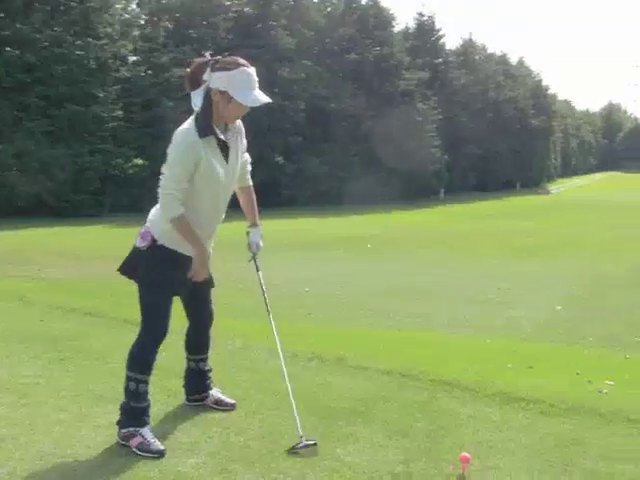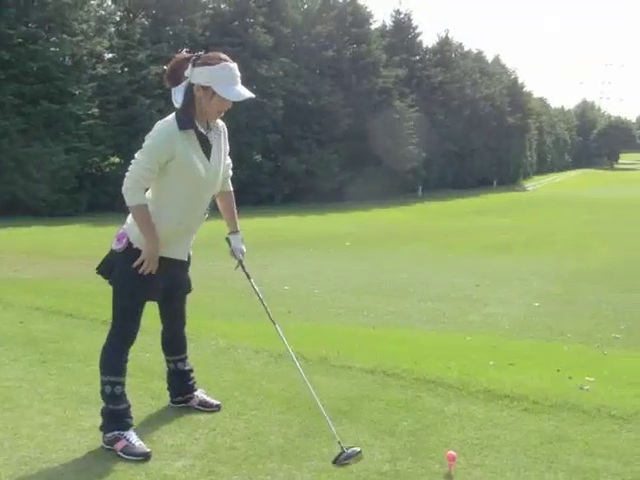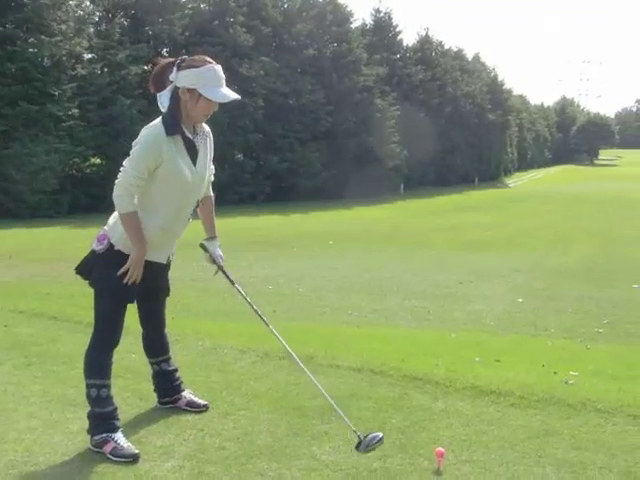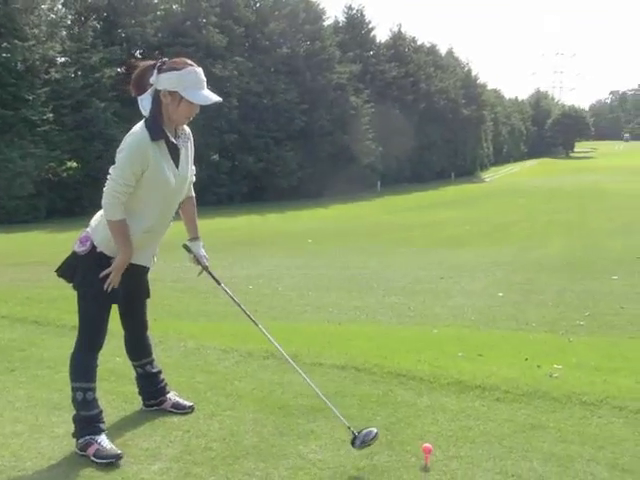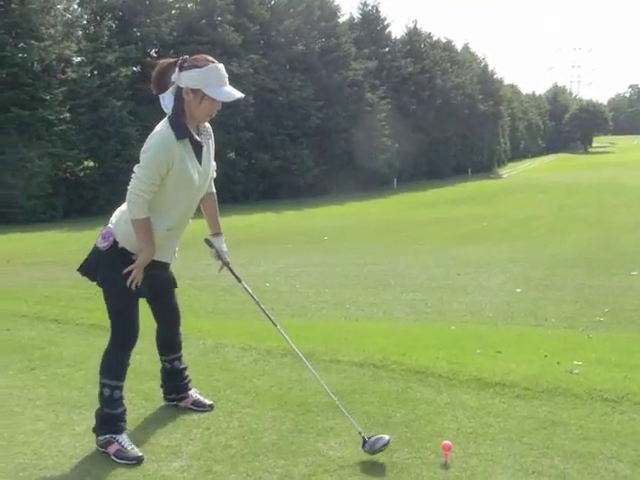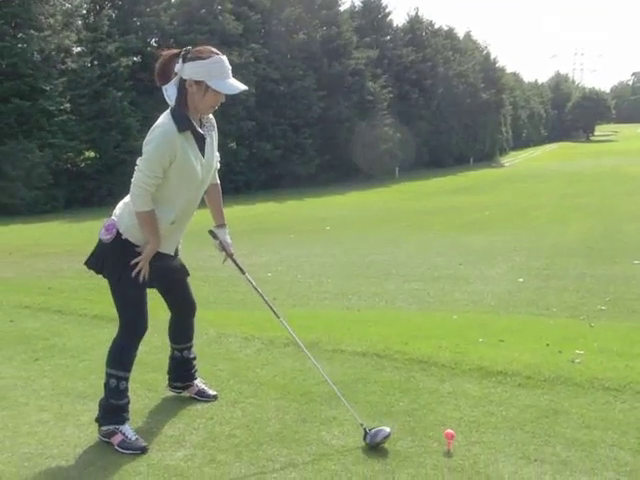
dt=0.2s
person 1, frame 1
left shoulder: (234, 131)
right shoulder: (189, 138)
left elbow: (242, 181)
right elbow: (171, 203)
left wrist: (254, 229)
right wrist: (201, 250)
left hip: (193, 247)
right hip: (164, 245)
left knee: (202, 320)
right knee: (154, 330)
left ankle: (198, 389)
right ankle: (132, 422)
person 1, frame 2
left shoulder: (218, 131)
right shoulder: (168, 132)
left elbow: (222, 185)
right elbow: (132, 188)
left wrist: (234, 234)
right wrist: (151, 244)
left hip: (177, 249)
right hip: (142, 248)
left knee: (175, 323)
right knee: (123, 332)
left ankle: (182, 391)
right ankle: (115, 426)
person 1, frame 3
left shoulder: (205, 136)
right shoulder: (156, 137)
left elbow: (204, 192)
right elbow: (123, 195)
left wrist: (212, 240)
right wrist: (138, 250)
left hip: (159, 253)
right hip: (123, 251)
left knee: (155, 326)
right knee: (107, 335)
left ankle: (169, 392)
right ankle: (102, 428)
person 1, frame 4
left shoulder: (185, 137)
right shoulder: (140, 142)
left elbow: (185, 193)
right elbow: (112, 202)
left wrist: (195, 241)
right wrist: (124, 255)
left hip: (139, 255)
right hip: (105, 253)
left knee: (137, 328)
right knee: (91, 338)
left ankle: (154, 394)
right ankle: (88, 431)
person 1, frame 5
left shoulder: (205, 134)
right shoulder: (165, 140)
left elbow: (207, 188)
right elbow: (137, 201)
left wrist: (217, 237)
right wrist: (145, 253)
left hip: (158, 250)
right hip: (125, 249)
left knee: (170, 321)
right knee: (125, 334)
left ankle: (176, 389)
right ankle: (109, 429)
person 1, frame 6
left shoulder: (208, 125)
right shoulder: (167, 133)
left elbow: (210, 179)
right elbow: (141, 194)
left wrist: (221, 228)
right wrist: (152, 245)
left hip: (164, 242)
right hip: (130, 241)
left knee: (185, 309)
right knee: (134, 326)
left ankle: (182, 378)
right ankle: (111, 419)
